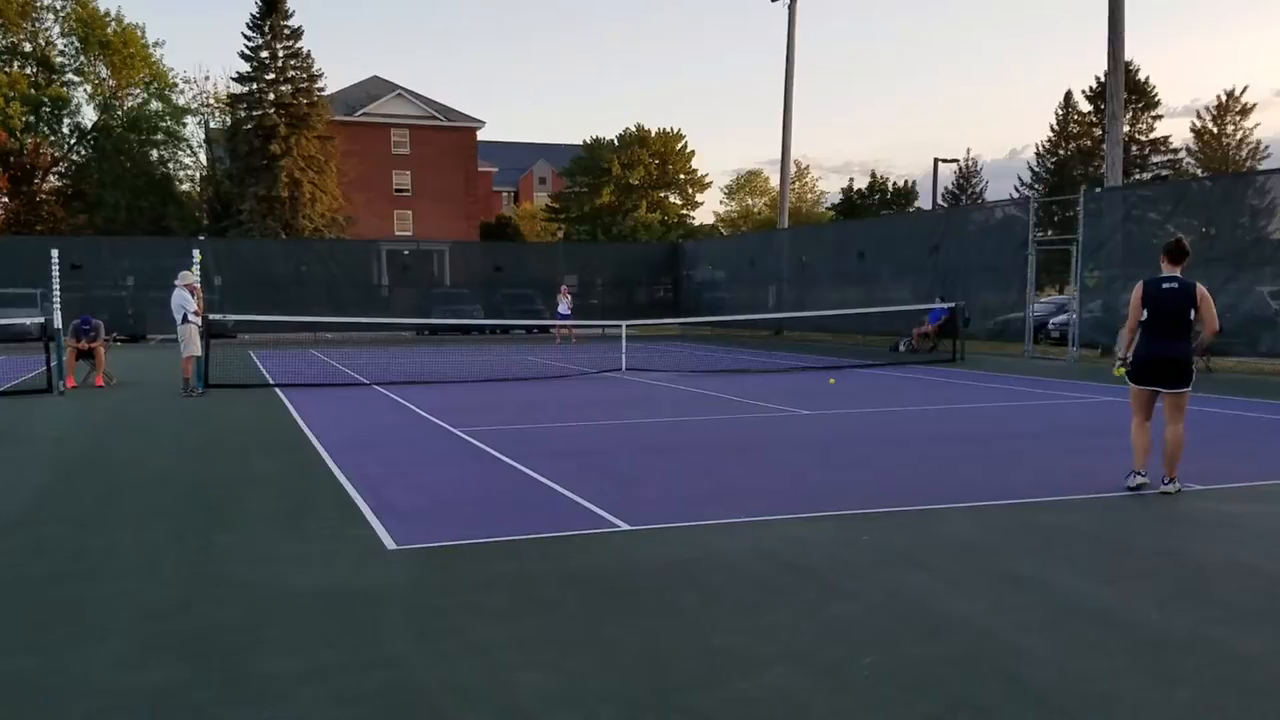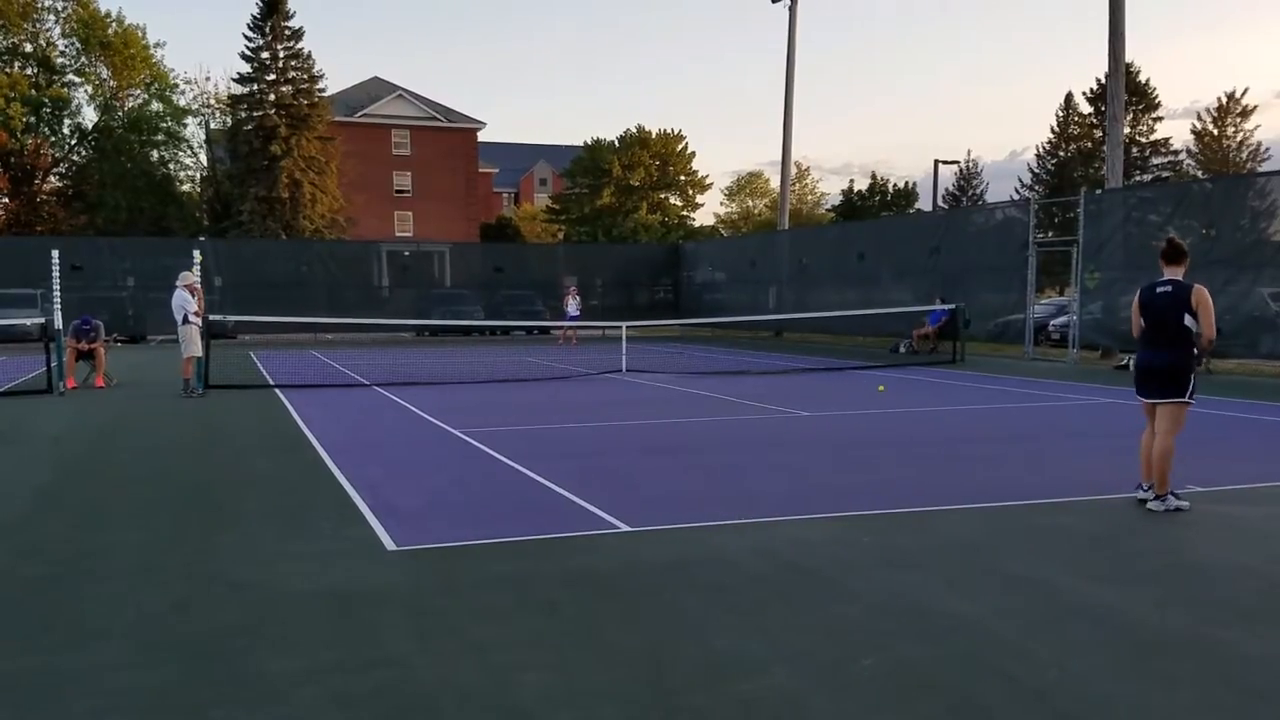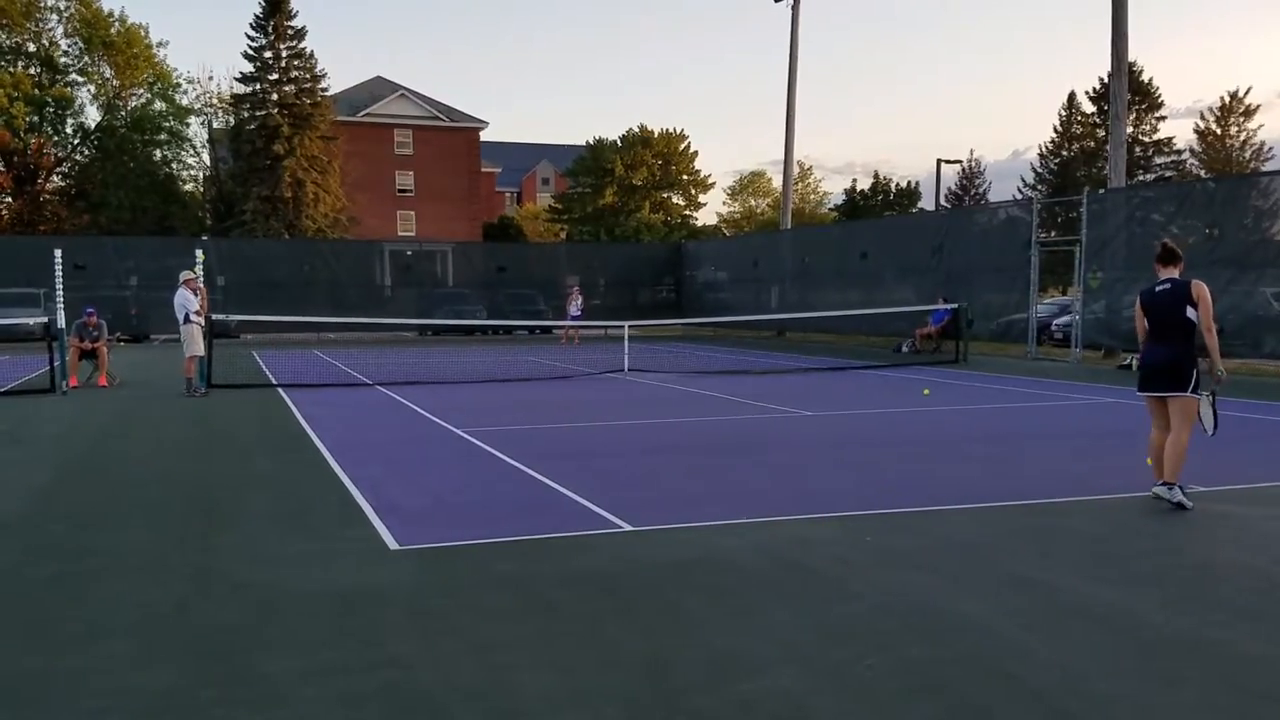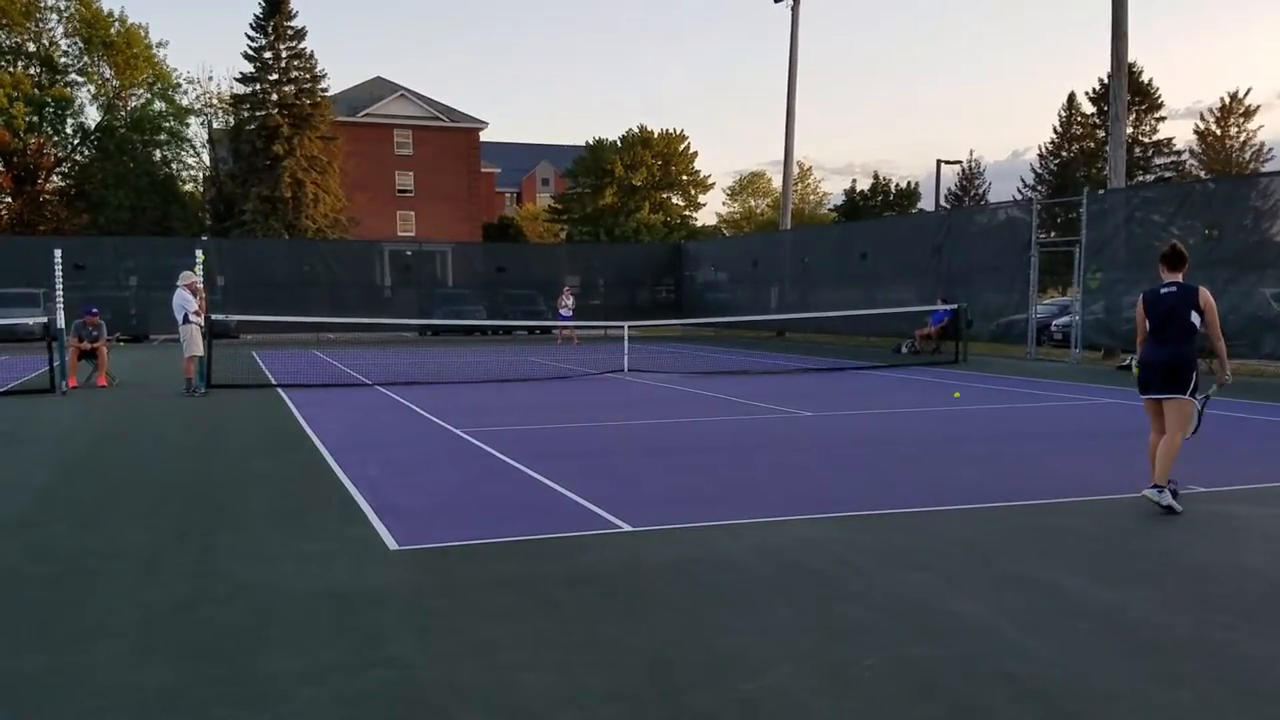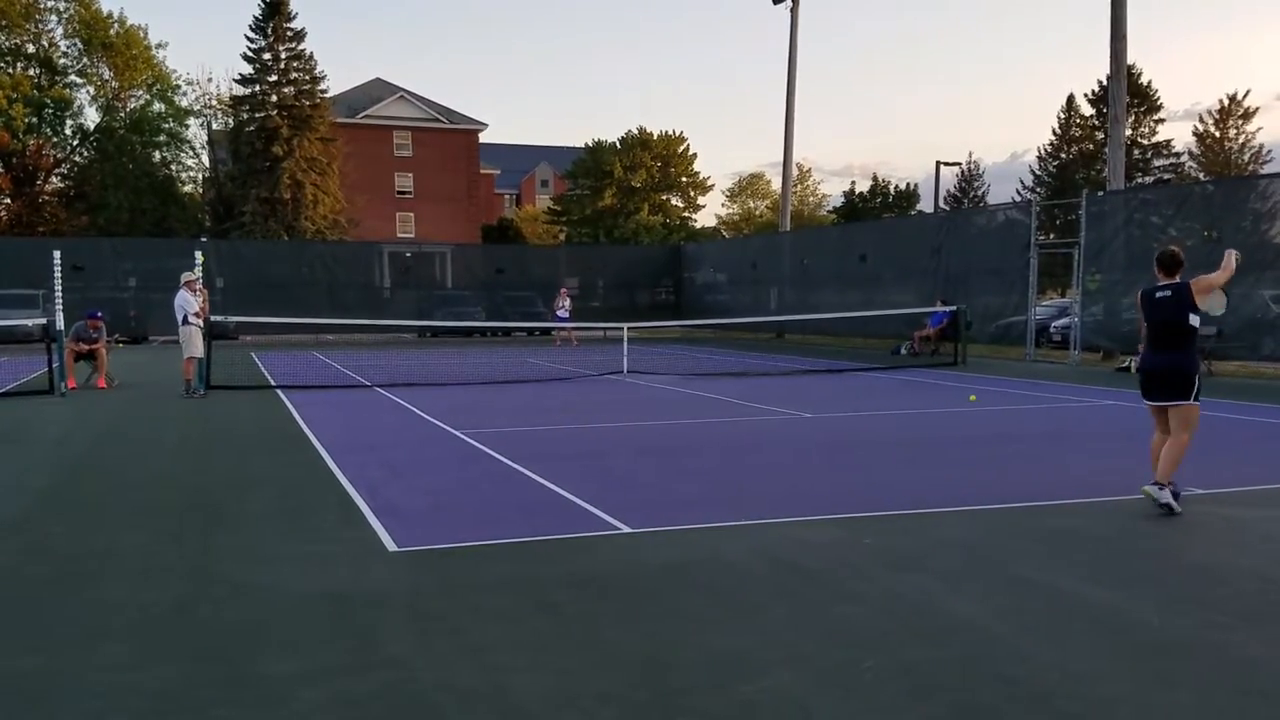
dt=1s
person 1, frame 1
left shoulder: (1143, 287)
right shoulder: (1197, 290)
left elbow: (1131, 327)
right elbow: (1212, 328)
left wrist: (1123, 355)
right wrist: (1194, 349)
left hip: (1146, 359)
right hip: (1179, 361)
left knee: (1140, 418)
right knee: (1174, 422)
left ankle: (1138, 472)
right ankle: (1170, 479)
person 1, frame 2
left shoulder: (1143, 293)
right shoulder: (1196, 293)
left elbow: (1137, 333)
right elbow: (1209, 336)
right wrist: (1196, 350)
left hip: (1146, 366)
right hip: (1177, 369)
left knee: (1152, 429)
right knee: (1166, 434)
left ankle: (1146, 486)
right ankle: (1161, 495)
person 1, frame 3
left shoulder: (1144, 296)
right shoulder: (1196, 288)
left elbow: (1142, 337)
right elbow: (1208, 328)
right wrist: (1217, 365)
left hip: (1150, 363)
right hip: (1181, 364)
left knee: (1161, 428)
right knee: (1181, 429)
left ankle: (1161, 481)
right ankle: (1169, 484)
person 1, frame 4
left shoulder: (1145, 298)
right shoulder: (1200, 294)
right elbow: (1216, 336)
right wrist: (1224, 369)
left hip: (1150, 365)
right hip: (1180, 368)
left knee: (1157, 431)
right knee: (1174, 433)
left ankle: (1160, 483)
right ankle: (1158, 486)
person 1, frame 5
left shoulder: (1144, 296)
right shoulder: (1193, 288)
right elbow: (1225, 272)
right wrist: (1230, 256)
left hip: (1151, 369)
right hip: (1181, 370)
left knee: (1162, 431)
right knee: (1180, 435)
left ankle: (1162, 484)
right ankle: (1159, 485)
